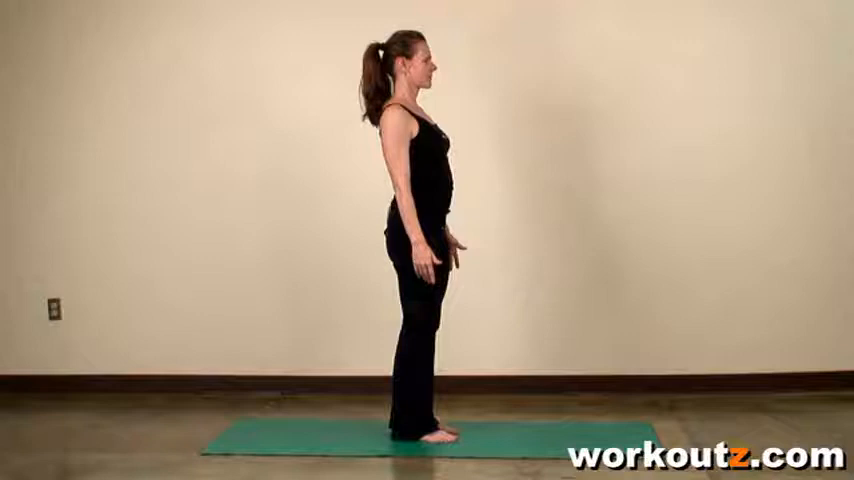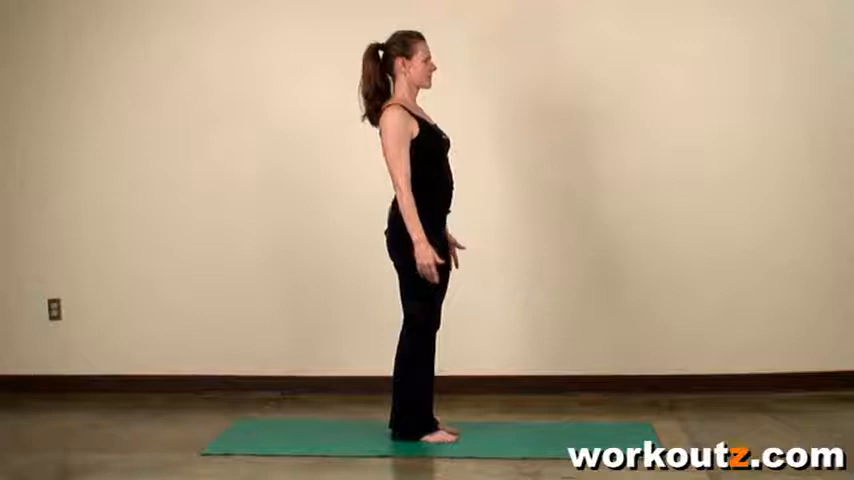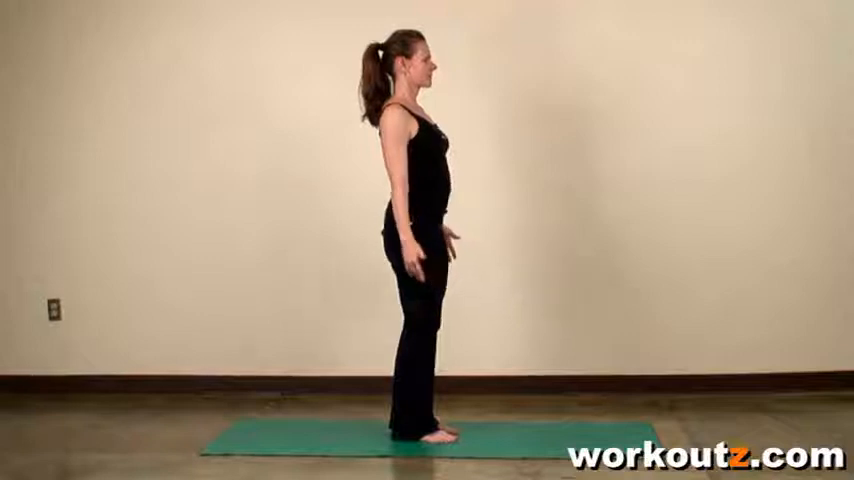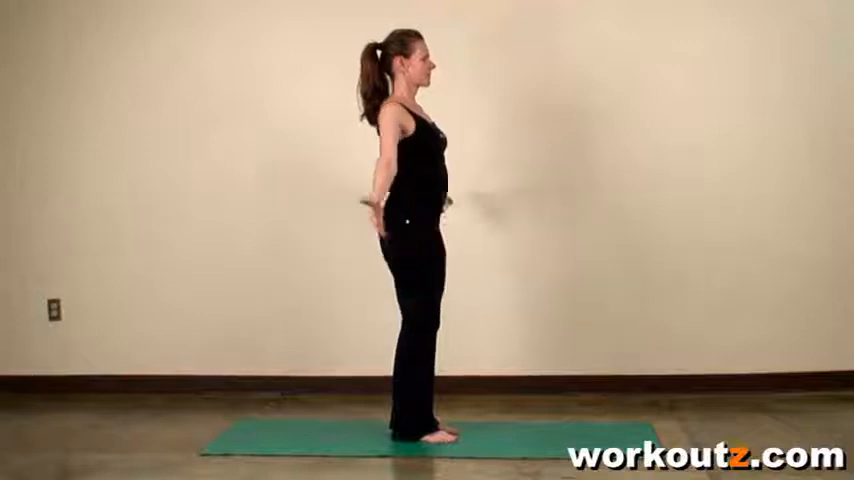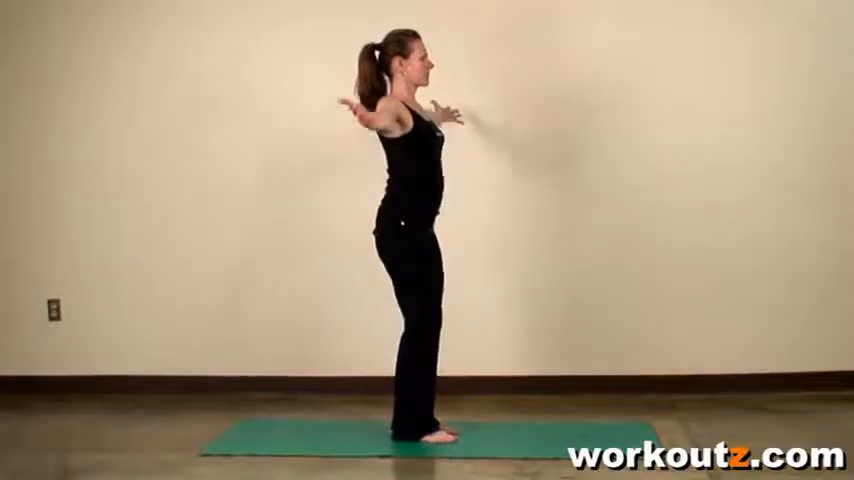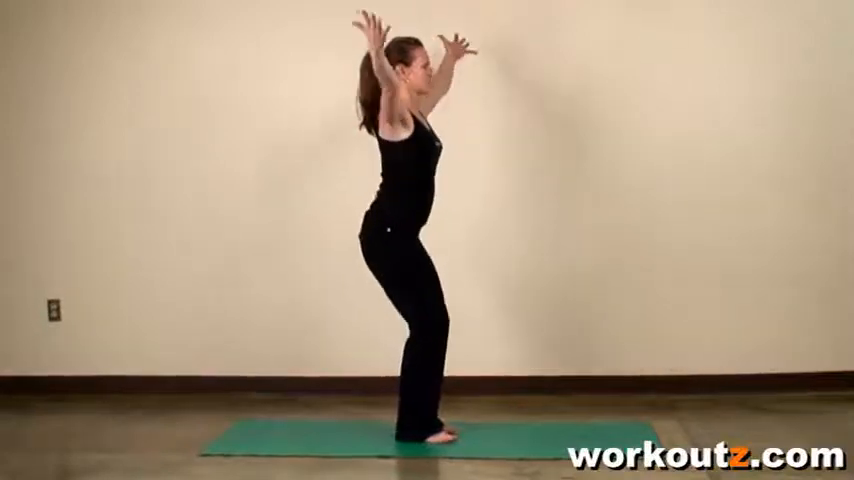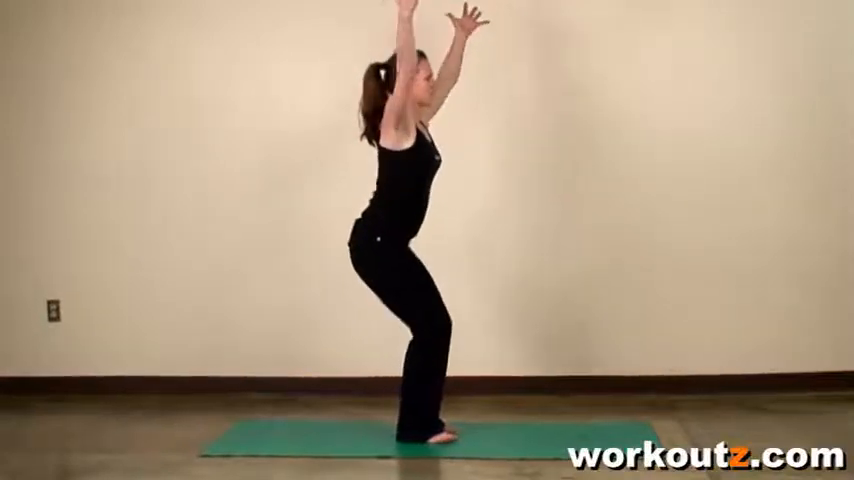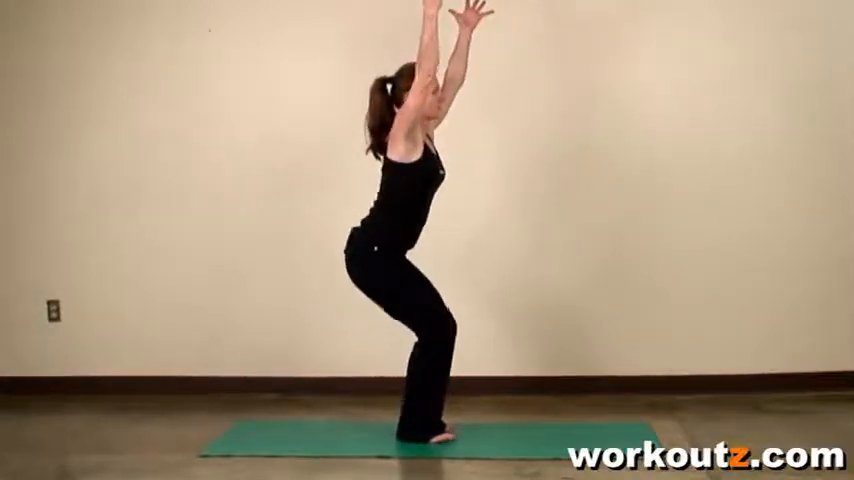
dt=0.4s
person 1, frame 1
left shoulder: (415, 111)
right shoulder: (394, 115)
right elbow: (402, 185)
right wrist: (417, 242)
left hip: (430, 228)
right hip: (412, 232)
left knee: (425, 327)
right knee: (418, 326)
left ankle: (419, 418)
right ankle: (411, 424)
person 1, frame 2
left shoulder: (414, 111)
right shoulder: (394, 115)
right elbow: (403, 185)
right wrist: (419, 242)
left hip: (429, 228)
right hip: (413, 233)
left knee: (425, 327)
right knee: (419, 327)
left ankle: (419, 418)
right ankle: (412, 424)
person 1, frame 3
left shoulder: (414, 111)
right shoulder: (395, 115)
right elbow: (399, 182)
right wrist: (406, 239)
left hip: (428, 230)
right hip: (412, 232)
left knee: (426, 326)
right knee: (419, 326)
left ankle: (418, 418)
right ankle: (411, 424)
person 1, frame 4
left shoulder: (413, 108)
right shoulder: (392, 110)
right elbow: (389, 159)
left wrist: (437, 190)
right wrist: (378, 199)
left hip: (425, 228)
right hip: (406, 230)
left knee: (425, 324)
right knee: (418, 324)
left ankle: (418, 419)
right ankle: (411, 424)
person 1, frame 5
left shoulder: (412, 108)
right shoulder: (392, 107)
right elbow: (381, 119)
left wrist: (442, 115)
right wrist: (364, 116)
left hip: (418, 228)
right hip: (400, 229)
left knee: (427, 323)
right knee: (421, 323)
left ankle: (420, 419)
right ankle: (412, 424)
person 1, frame 6
left shoulder: (414, 111)
right shoulder: (392, 112)
left elbow: (440, 85)
right elbow: (384, 81)
left wrist: (451, 59)
right wrist: (376, 49)
left hip: (401, 235)
right hip: (386, 235)
left knee: (433, 323)
right knee: (428, 324)
left ankle: (423, 420)
right ankle: (415, 425)
person 1, frame 7
left shoulder: (418, 121)
right shoulder: (395, 122)
left elbow: (449, 78)
right elbow: (404, 68)
left hip: (390, 244)
right hip: (375, 244)
left knee: (435, 327)
right knee: (431, 327)
left ankle: (423, 421)
right ankle: (416, 426)
person 1, frame 8
left shoulder: (424, 133)
right shoulder: (403, 134)
left elbow: (453, 81)
right elbow: (425, 72)
left hip: (384, 254)
right hip: (371, 255)
left knee: (439, 329)
right knee: (436, 329)
left ankle: (424, 421)
right ankle: (417, 426)
